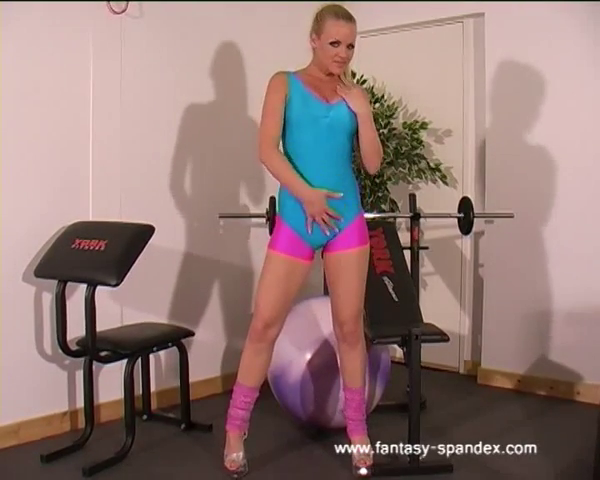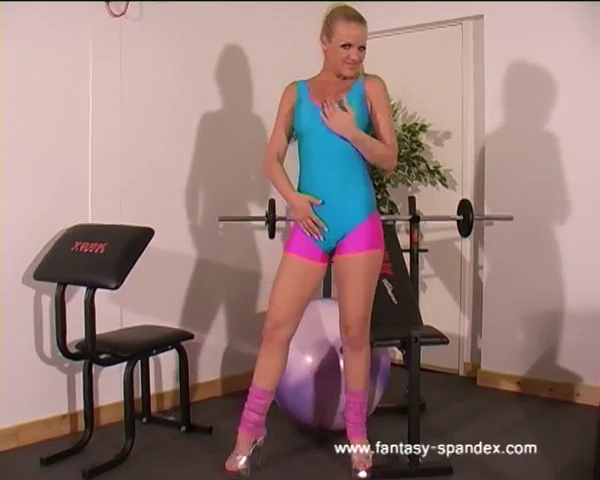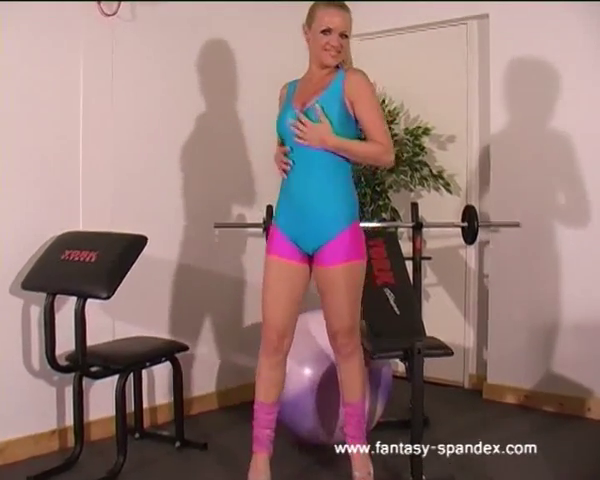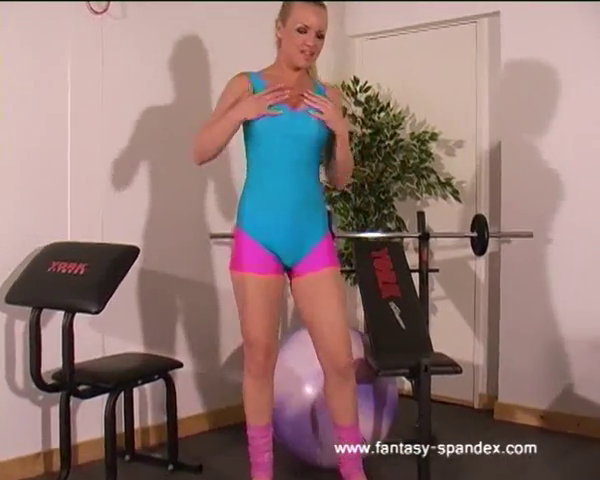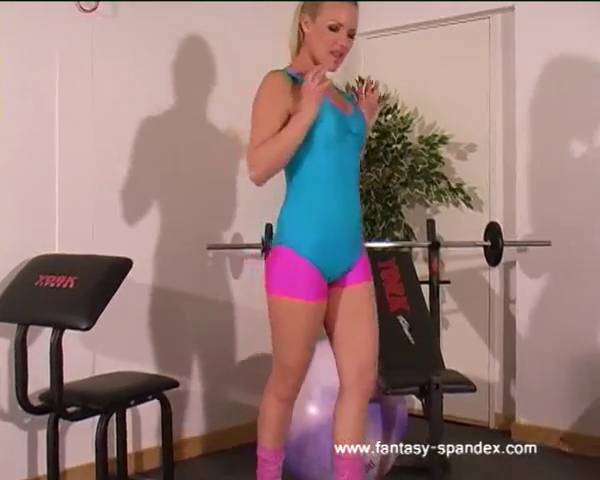
dt=0.5s
person 1, frame 1
left shoulder: (356, 95)
right shoulder: (284, 83)
left elbow: (372, 163)
right elbow: (267, 150)
left wrist: (363, 111)
right wrist: (306, 194)
left hip: (347, 220)
right hip: (295, 220)
left knee: (350, 326)
right knee: (264, 324)
left ankle: (357, 431)
right ankle: (236, 429)
person 1, frame 2
left shoulder: (370, 88)
right shoulder: (296, 93)
left elbow: (389, 158)
right elbow: (272, 158)
left wrist: (348, 130)
right wrist: (292, 198)
left hip: (358, 220)
right hip: (311, 222)
left knee: (354, 331)
right knee: (277, 326)
left ankle: (356, 434)
right ankle: (249, 432)
person 1, frame 3
left shoulder: (353, 83)
right shoulder: (288, 91)
left elbow: (385, 153)
left wrist: (330, 140)
right wrist: (279, 156)
left hip: (337, 225)
right hip: (288, 224)
left knee: (344, 338)
right knee: (274, 337)
person 1, frame 4
left shoulder: (328, 96)
right shoulder: (247, 84)
left elbow: (340, 179)
right elbow: (200, 152)
left wrist: (338, 131)
right wrist: (242, 112)
left hip: (313, 236)
right hip: (258, 235)
left knee: (339, 357)
right knee: (259, 359)
person 1, frame 5
left shoulder: (343, 96)
right shoulder: (281, 84)
right elbow: (258, 168)
left wrist: (364, 122)
right wrist: (306, 111)
left hip: (350, 252)
right hip: (301, 251)
left knee: (361, 379)
right knee: (287, 382)
